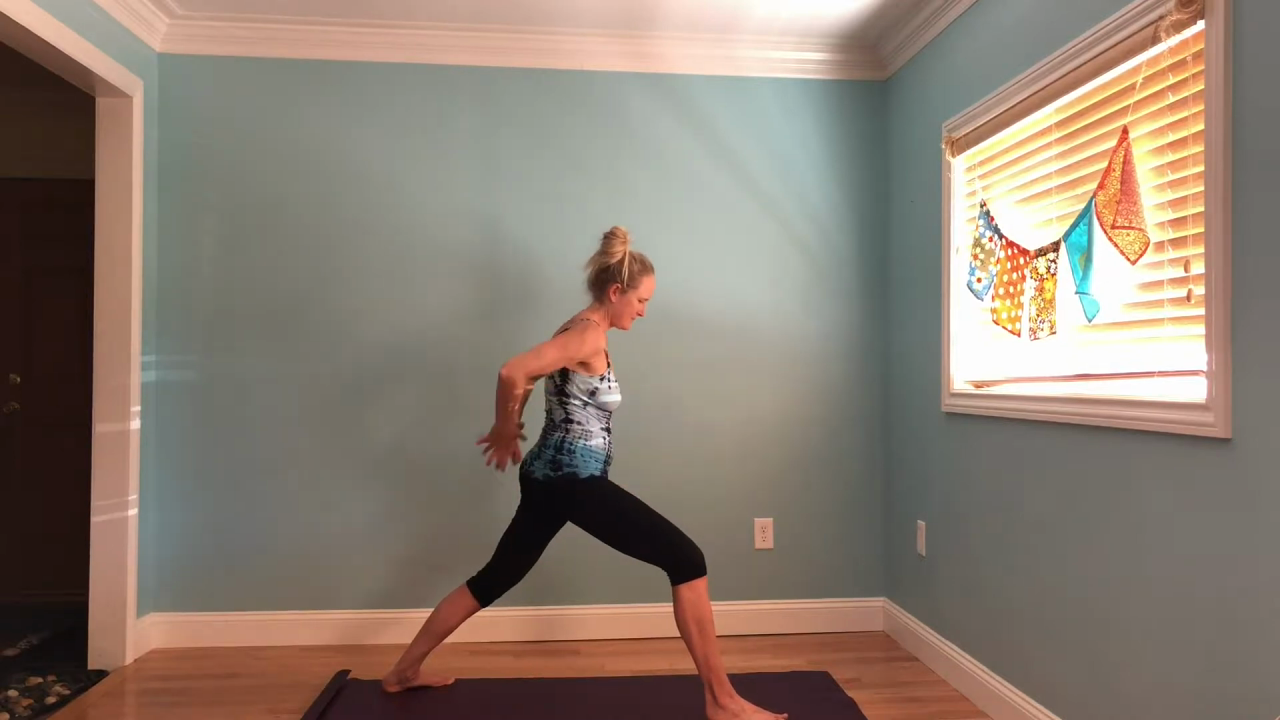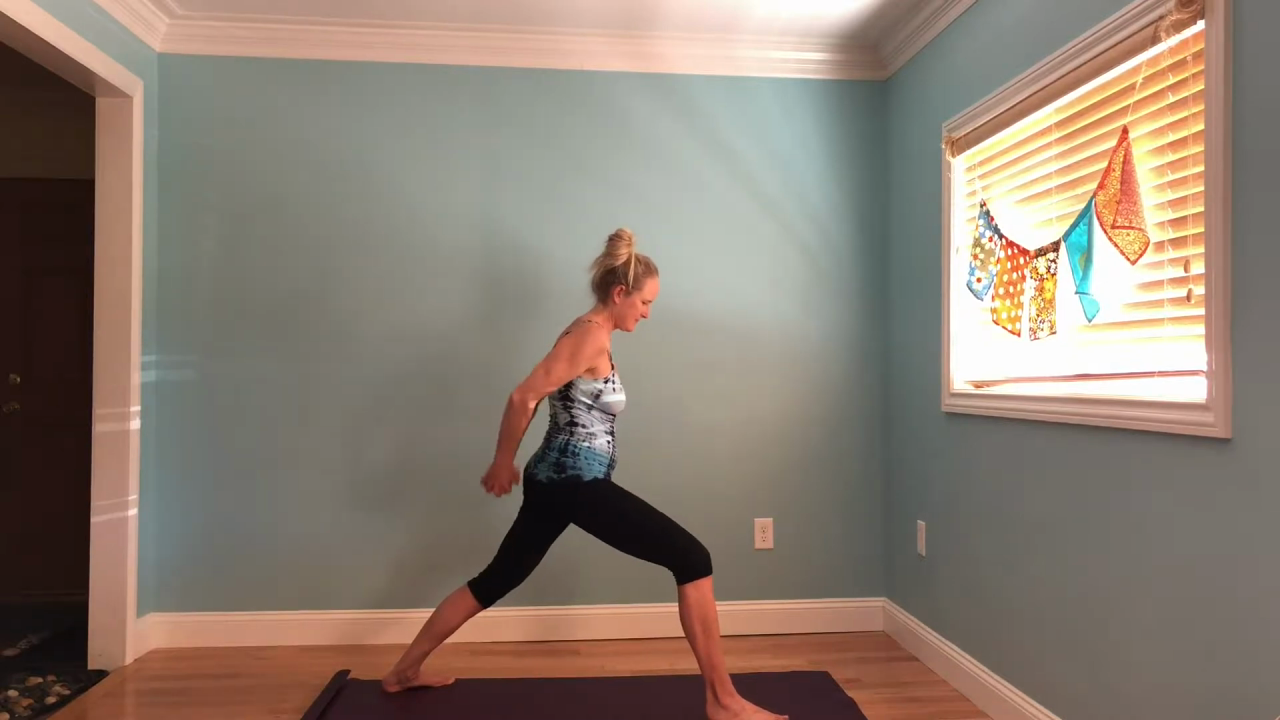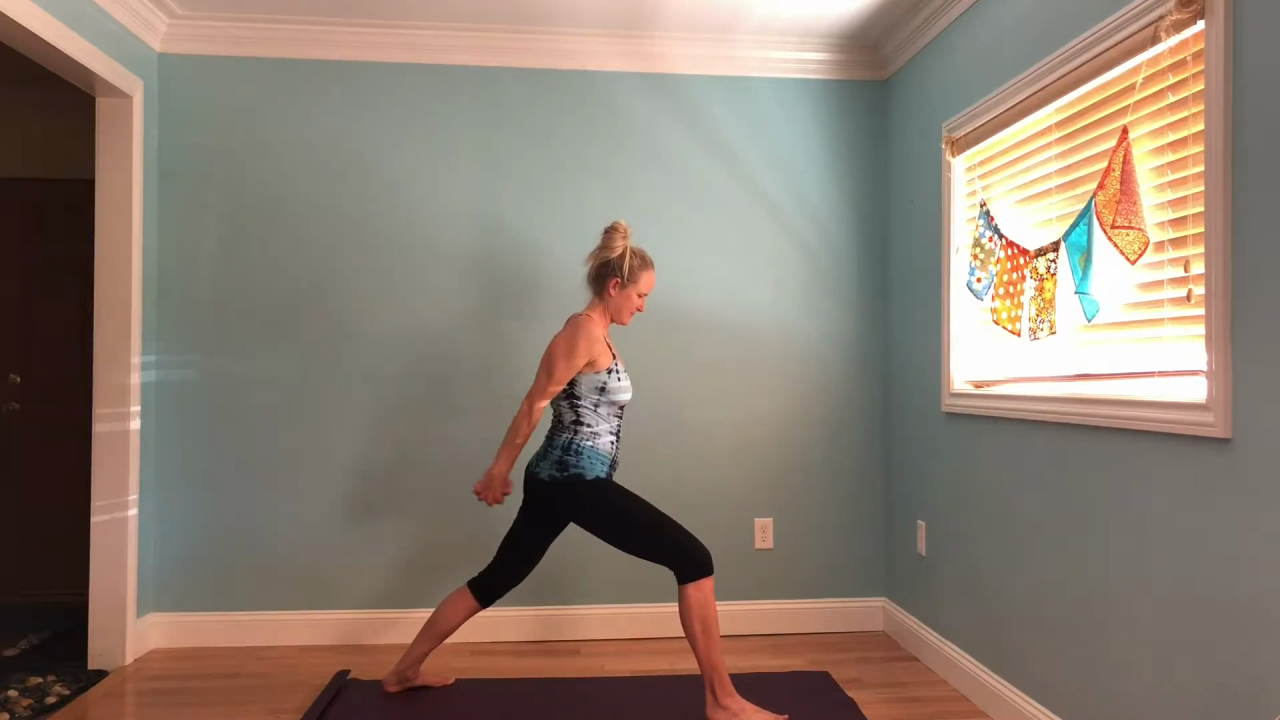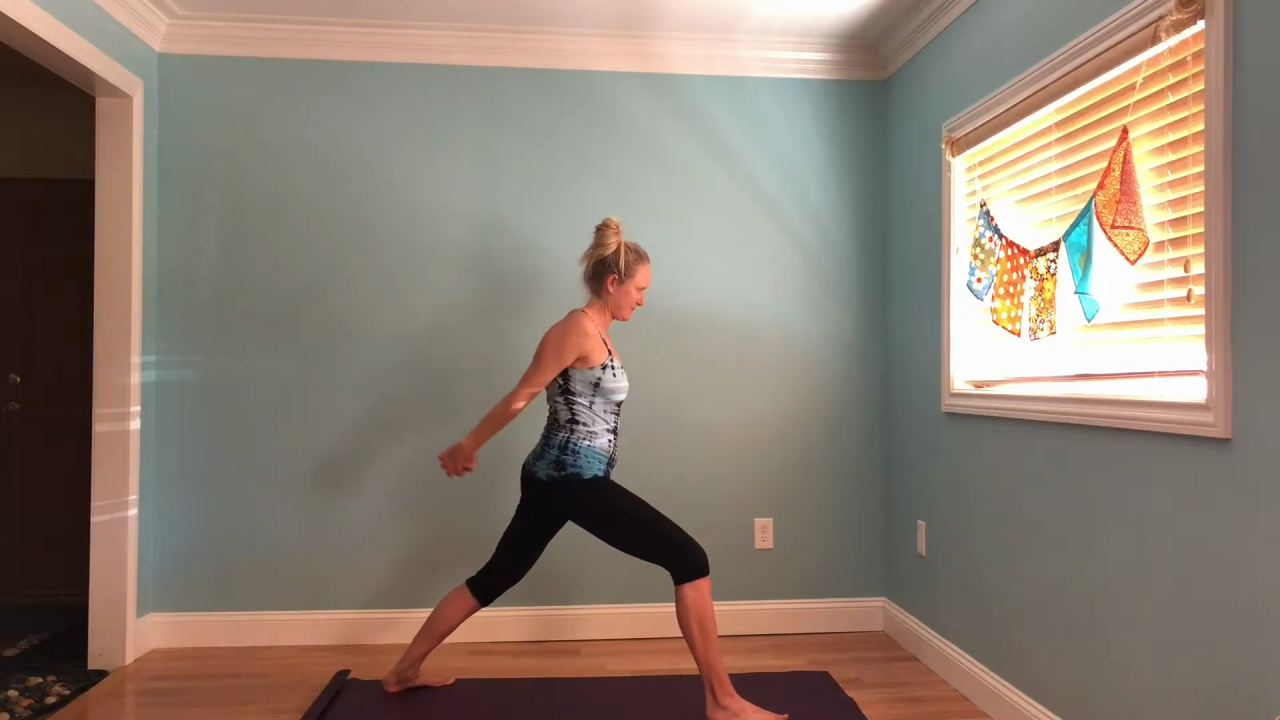
dt=0.3s
person 1, frame 1
left shoulder: (583, 332)
right shoulder: (590, 334)
left elbow: (524, 377)
right elbow: (512, 374)
left wrist: (507, 433)
right wrist: (505, 431)
left hip: (552, 475)
right hip: (573, 478)
left knee: (494, 577)
right knee: (685, 560)
left ankle: (404, 670)
person 1, frame 2
left shoulder: (586, 334)
right shoulder: (591, 337)
left elbow: (532, 397)
right elbow: (523, 397)
left wrist: (507, 464)
right wrist: (504, 463)
left hip: (556, 478)
right hip: (578, 481)
left knee: (496, 579)
right knee: (692, 559)
left ankle: (405, 670)
person 1, frame 3
left shoulder: (592, 332)
right shoulder: (585, 331)
left elbow: (545, 403)
right elbow: (535, 403)
left wrist: (503, 470)
right wrist: (500, 469)
left hip: (558, 477)
right hip: (579, 480)
left knee: (496, 579)
right knee: (693, 560)
left ankle: (404, 670)
person 1, frame 4
left shoulder: (595, 332)
right shoulder: (578, 328)
left elbow: (526, 397)
right elbow: (521, 395)
left wrist: (471, 447)
right wrist: (468, 446)
left hip: (556, 475)
right hip: (575, 478)
left knee: (494, 577)
right knee: (689, 560)
left ankle: (405, 670)
